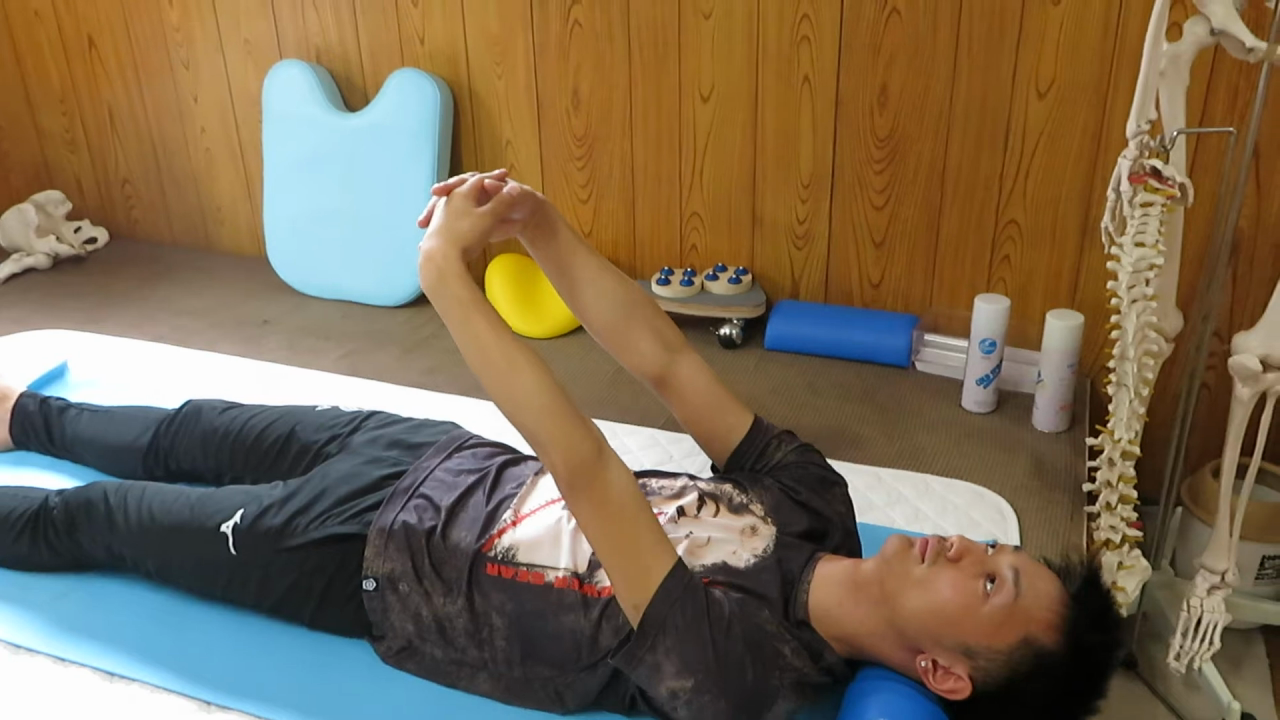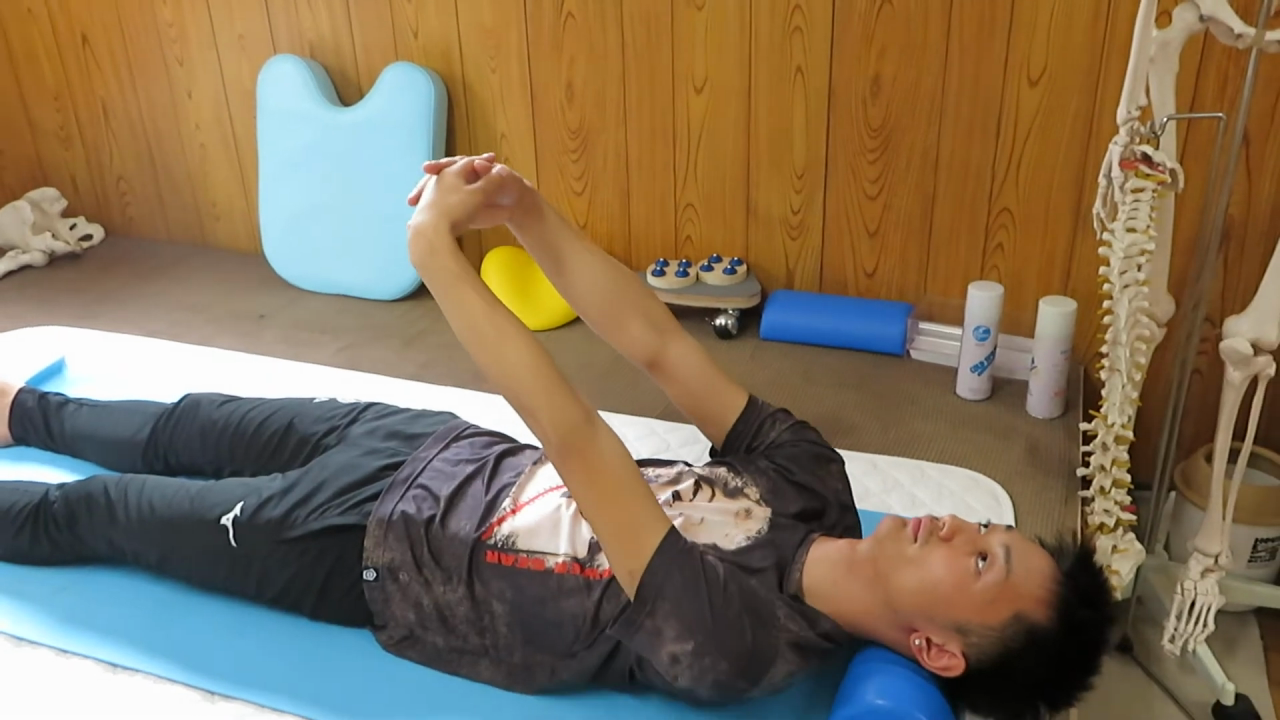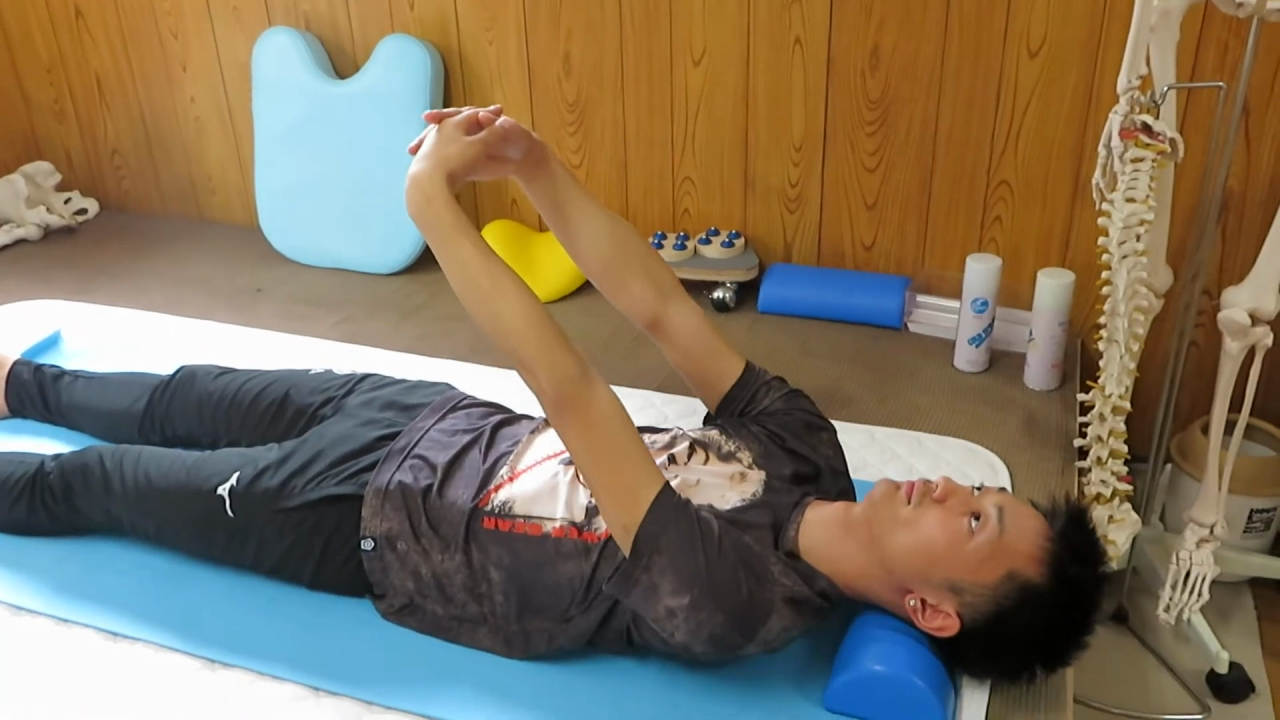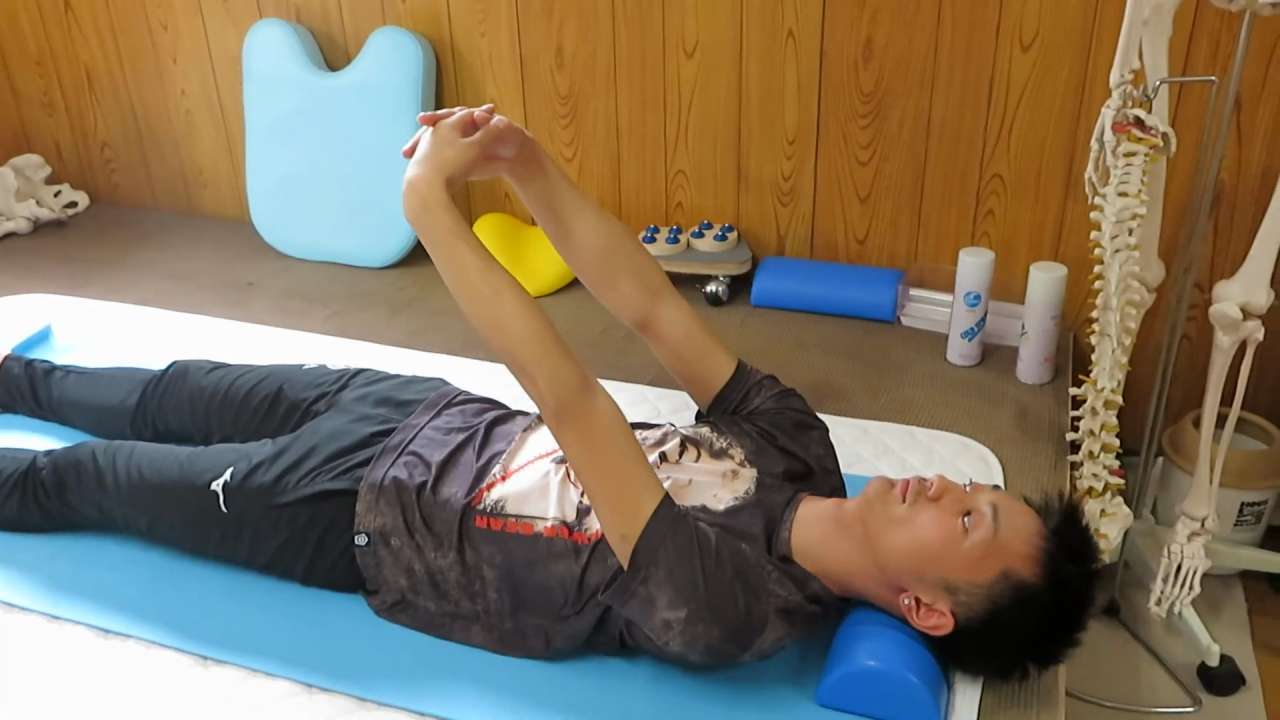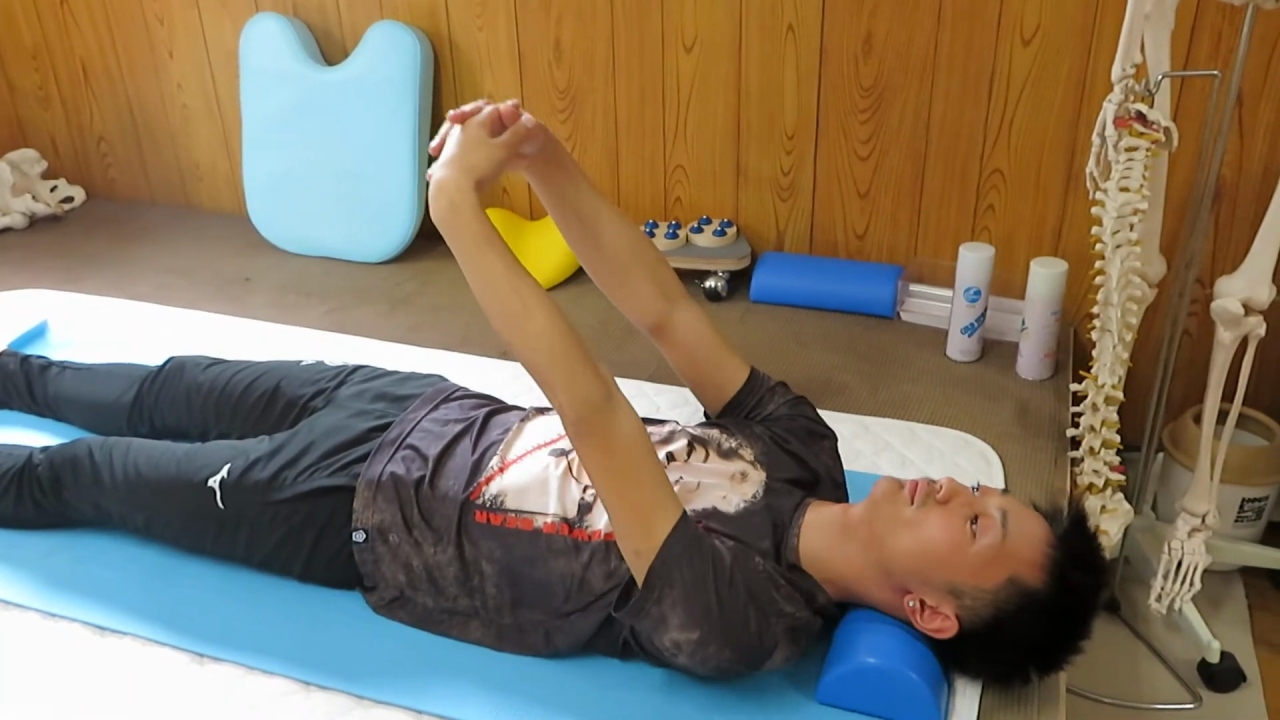
dt=1s
person 1, frame 1
right shoulder: (816, 501)
left elbow: (582, 470)
right elbow: (663, 363)
left wrist: (442, 276)
right wrist: (539, 229)
left hip: (374, 567)
right hip: (444, 464)
left knee: (103, 522)
right knee: (189, 435)
person 1, frame 2
right shoulder: (813, 482)
left elbow: (576, 442)
right elbow: (655, 343)
left wrist: (433, 251)
right wrist: (524, 213)
left hip: (374, 555)
right hip: (442, 452)
left knee: (103, 514)
right knee: (188, 429)
person 1, frame 3
left shoulder: (732, 601)
right shoulder: (804, 447)
left elbow: (570, 395)
right elbow: (657, 307)
left wrist: (430, 201)
right wrist: (530, 165)
left hip: (367, 521)
right hip: (440, 422)
left knee: (97, 484)
right knee: (185, 400)
person 1, frame 4
left shoulder: (732, 605)
right shoulder: (797, 446)
left elbow: (566, 400)
right elbow: (646, 304)
left wrist: (428, 203)
right wrist: (521, 162)
left hip: (362, 517)
right hip: (429, 418)
left knee: (93, 480)
right knee: (174, 395)
person 1, frame 5
left shoulder: (737, 617)
right shoulder: (802, 448)
left elbow: (592, 413)
right elbow: (657, 304)
left wrist: (456, 205)
right wrist: (542, 157)
left hip: (360, 513)
right hip: (425, 414)
left knee: (91, 476)
right knee: (165, 392)
